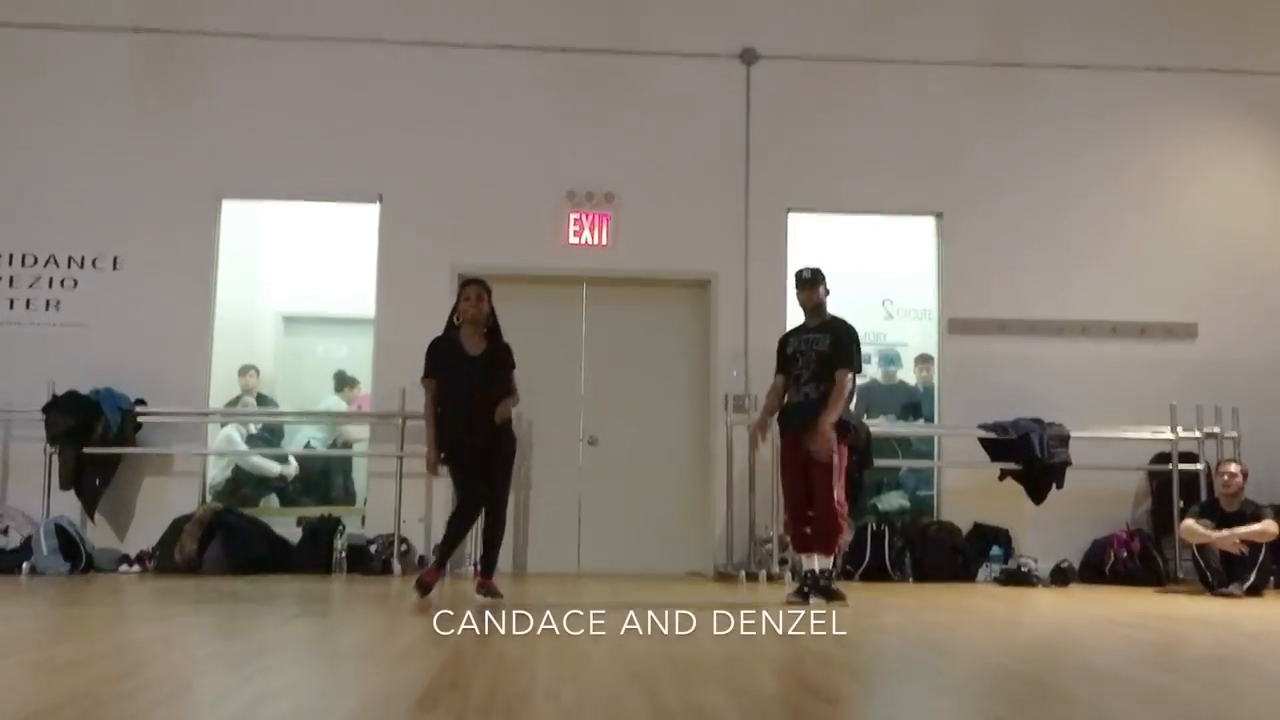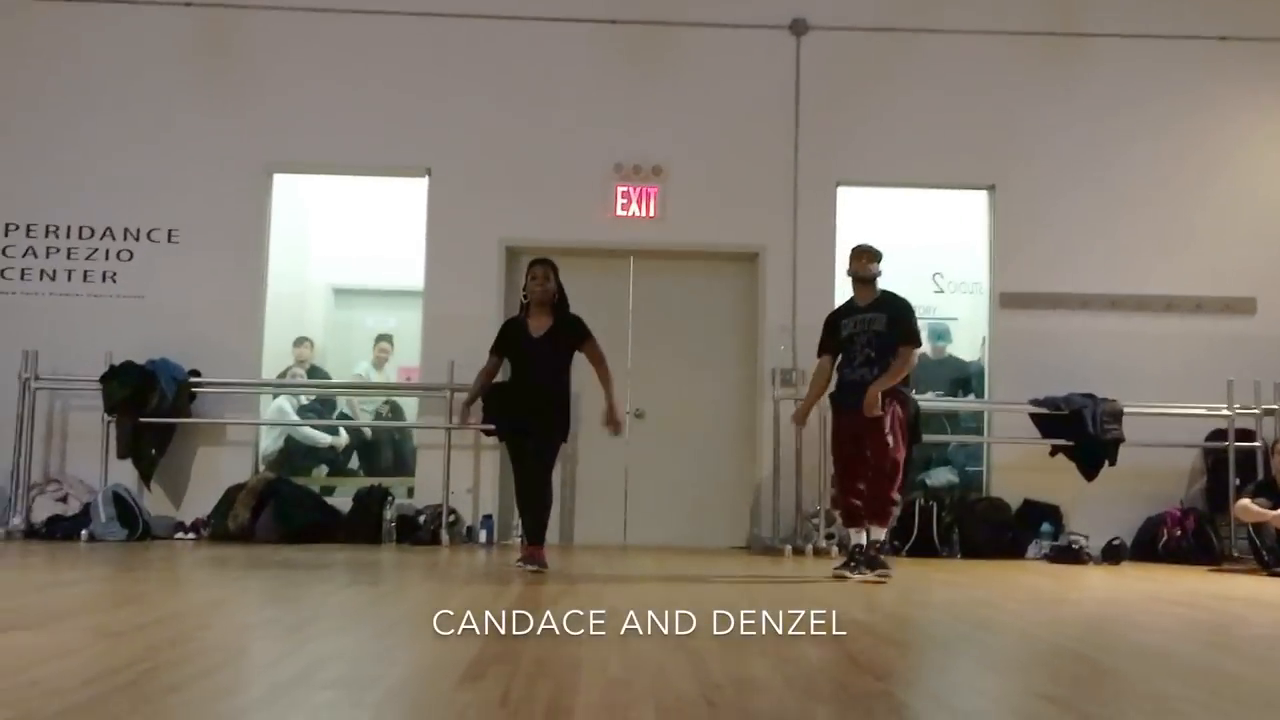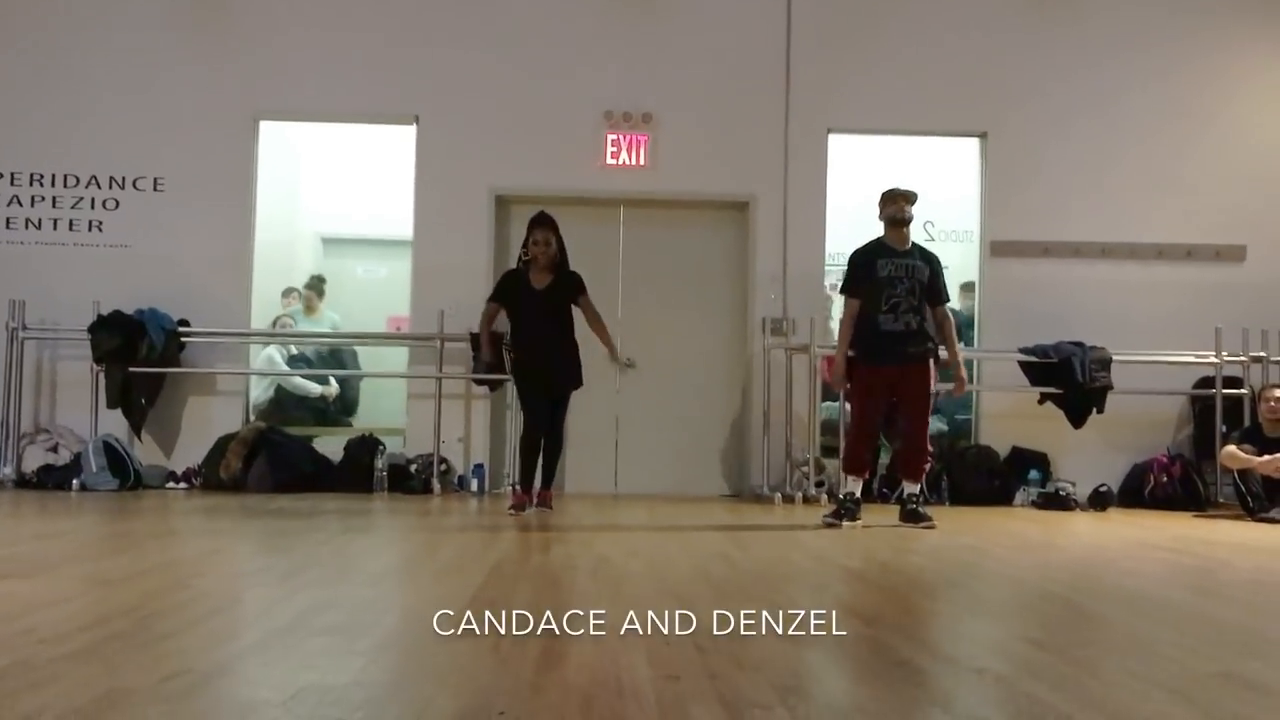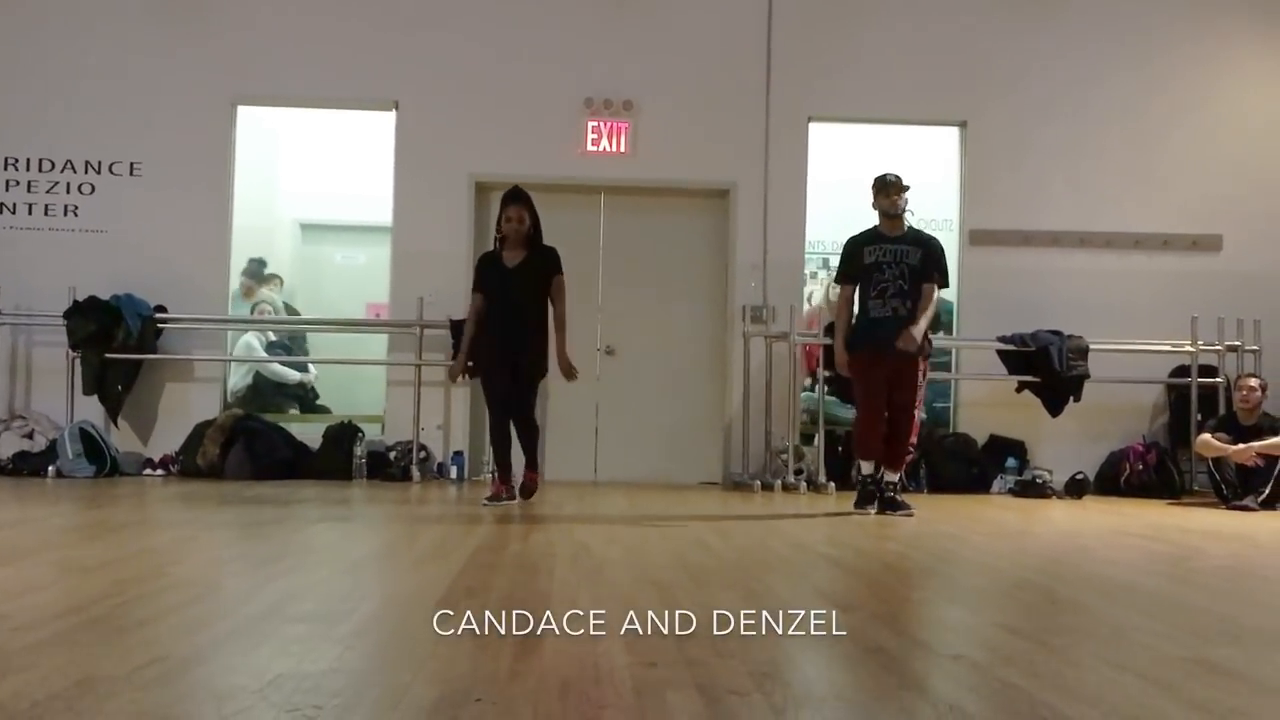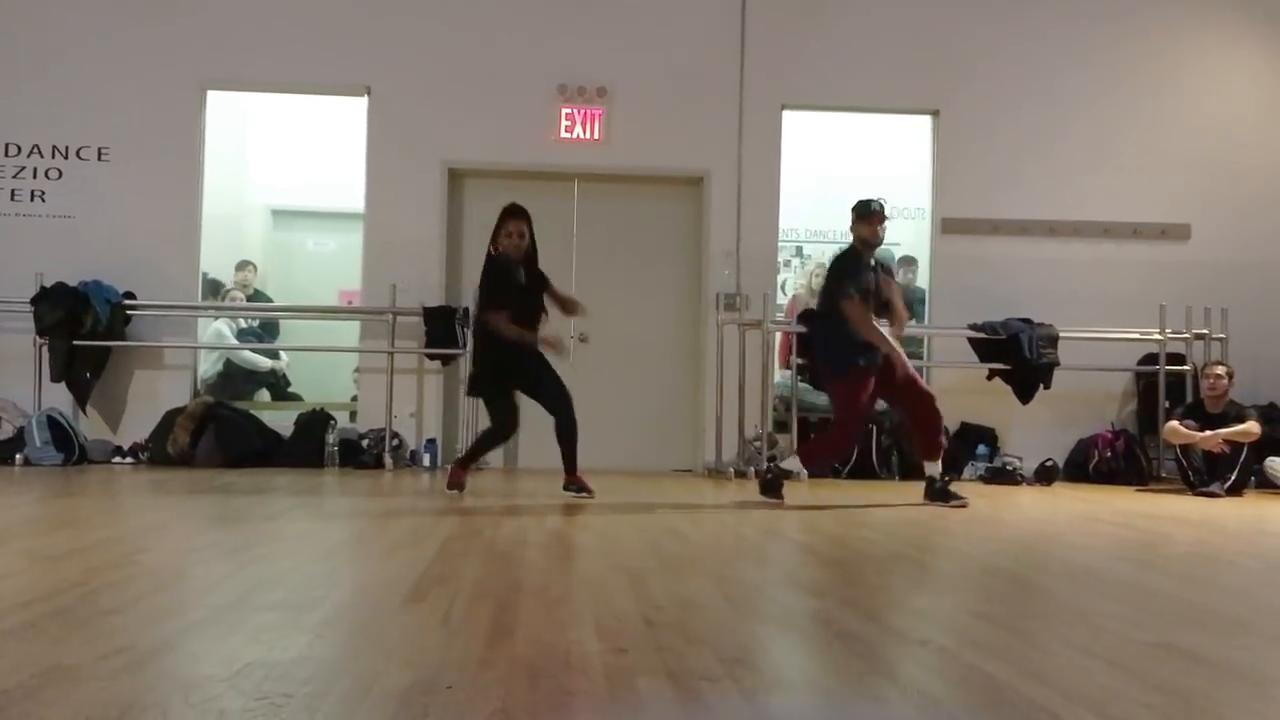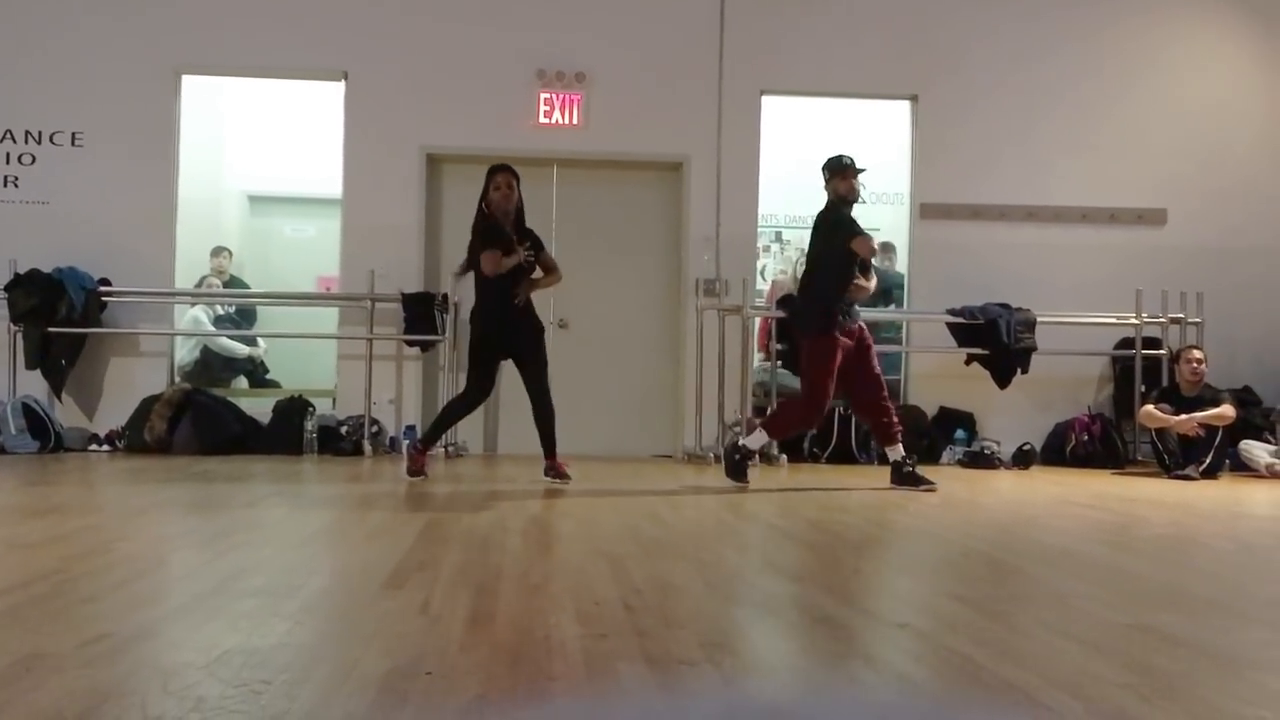
dt=0.7s
person 1, frame 1
left shoulder: (843, 332)
right shoulder: (790, 338)
left elbow: (845, 384)
right elbow: (778, 386)
left wrist: (826, 424)
right wrist: (762, 421)
left hip: (826, 431)
right hip: (792, 430)
left knee: (829, 502)
right knee: (797, 505)
left ankle: (824, 576)
right ankle: (808, 576)
person 1, frame 2
left shoulder: (897, 308)
right shoulder: (837, 318)
left elbow: (908, 358)
right elbow: (825, 366)
left wrist: (878, 389)
right wrist: (805, 407)
left hip: (885, 400)
right hip: (846, 404)
left knee: (884, 468)
right knee: (848, 478)
left ankle: (876, 547)
right ankle: (858, 548)
person 1, frame 3
left shoulder: (928, 260)
right shoulder: (864, 256)
left elbow: (940, 313)
right elbow: (851, 310)
left wrist: (957, 362)
right wrist: (840, 359)
left hip: (918, 356)
right hip: (873, 356)
left knee: (916, 431)
right knee: (863, 428)
left ankle: (911, 502)
right ankle: (850, 500)
person 1, frame 4
left shoulder: (928, 245)
right shoulder: (857, 245)
left elbow: (930, 294)
right elbow: (845, 298)
left wrist: (919, 327)
right wrist: (839, 345)
left hip: (909, 346)
right hip: (867, 344)
left knee: (905, 418)
right knee: (869, 414)
left ankle: (890, 489)
right ankle: (867, 482)
person 1, frame 5
left shoulder: (881, 269)
right shoulder: (844, 264)
left elbow: (900, 324)
right elbow: (857, 317)
left wrist: (894, 295)
right wrist: (895, 352)
left hip: (876, 358)
right hip: (842, 362)
left knee: (925, 407)
right knee: (846, 433)
left ankle: (936, 483)
right ankle: (778, 473)
person 1, frame 6
left shoulder: (845, 221)
right shoulder: (833, 217)
left elbow: (867, 271)
right elbow: (867, 249)
left wrist: (867, 285)
right wrist: (865, 244)
left hip: (847, 323)
right hip: (822, 325)
left knee: (875, 394)
right knee: (813, 403)
left ankle: (901, 466)
right ankle: (742, 450)
person 2, frame 1
left shoulder: (501, 349)
right shoulder: (441, 347)
left elbow: (512, 392)
right elbow: (430, 400)
left wrist: (508, 402)
right wrist: (431, 444)
left hip: (498, 438)
right hip: (459, 438)
left knee: (497, 506)
right knee: (470, 503)
left ankle: (486, 576)
right ankle: (436, 566)
person 2, frame 2
left shoulder: (570, 325)
right shoulder: (511, 327)
left elbow: (600, 364)
right elbow: (489, 370)
left wrist: (610, 405)
right wrist: (468, 403)
left hip: (551, 414)
right hip: (516, 414)
left knee: (540, 475)
right knee: (523, 478)
left ankle: (537, 548)
right ankle: (529, 545)
person 2, frame 3
left shoulder: (570, 280)
right shoulder: (512, 280)
left elbow: (591, 316)
right elbow: (489, 316)
left wrist: (612, 349)
right wrist: (487, 345)
left hip: (563, 364)
right hip: (528, 363)
left knee: (554, 427)
right knee: (533, 423)
left ankle: (545, 491)
right ankle: (523, 491)
person 2, frame 4
left shoulder: (546, 257)
right shoulder: (487, 261)
left elbow: (558, 305)
right elbow: (476, 310)
left wrist: (562, 351)
right wrist: (462, 353)
left hip: (529, 349)
right hip: (491, 349)
left knee: (522, 413)
right knee: (498, 415)
left ankle: (532, 471)
right ankle: (503, 483)
person 2, frame 5
left shoulder: (533, 272)
right shoulder: (495, 273)
left elbow: (563, 305)
right elbow: (499, 324)
left wrist: (570, 304)
right wrist: (538, 338)
left hip: (526, 358)
right hip: (492, 361)
left knee: (564, 407)
right knee: (505, 426)
left ankle: (571, 475)
right ankle: (461, 467)
person 2, frame 6
left shoulder: (527, 236)
right shoulder: (486, 231)
left elbow: (555, 274)
right elbow: (490, 268)
left wrist: (534, 283)
right wrist: (516, 258)
left hip: (525, 324)
right hip: (489, 324)
left knee: (540, 392)
right knee: (476, 393)
left ankle: (552, 462)
right ankle: (419, 450)
